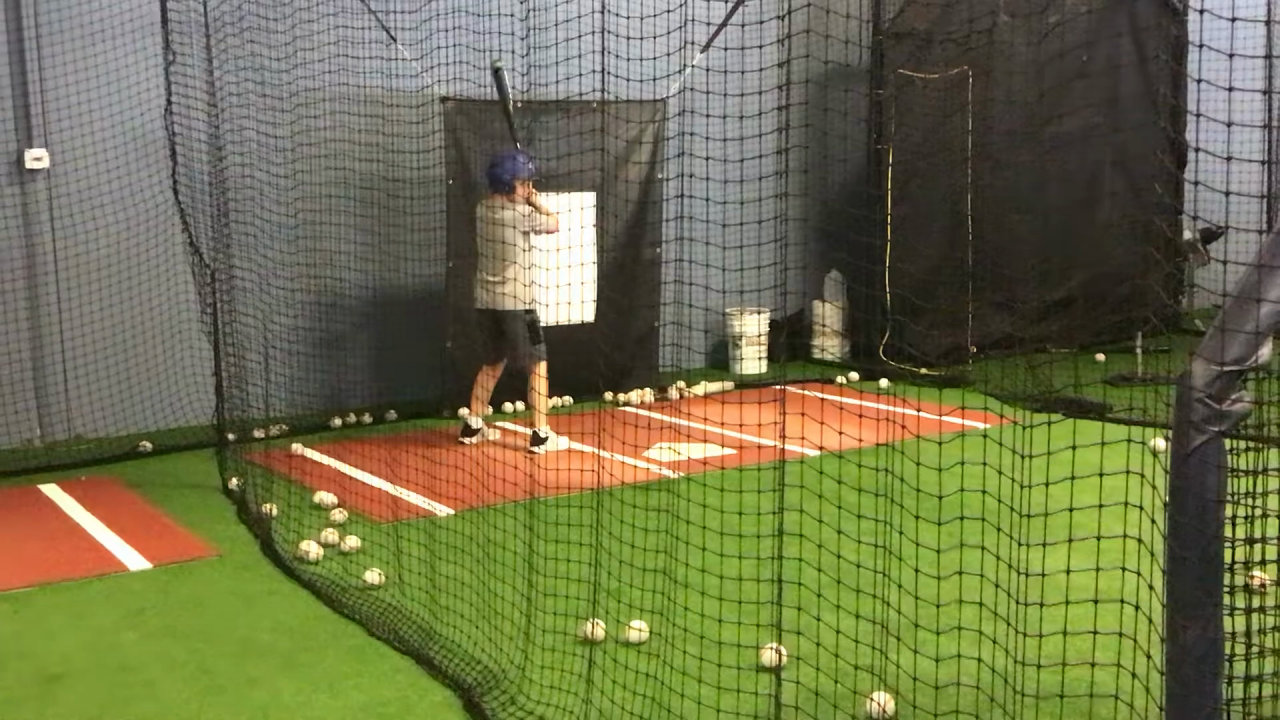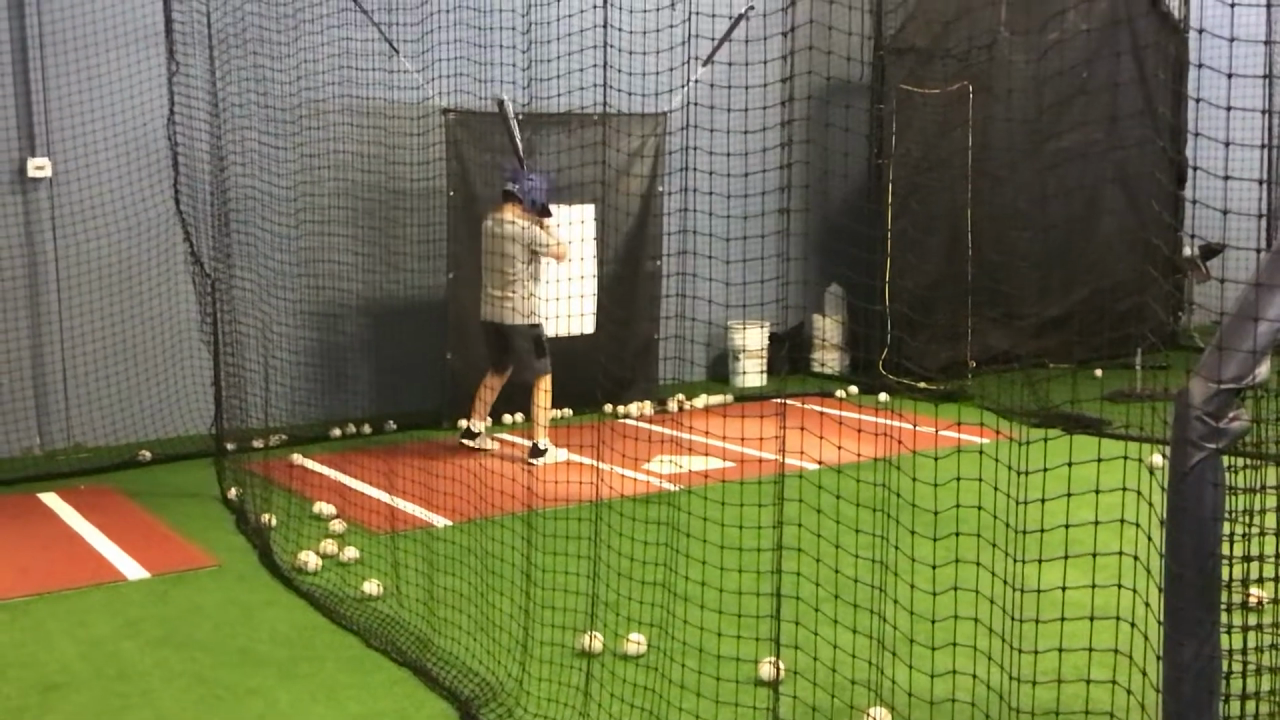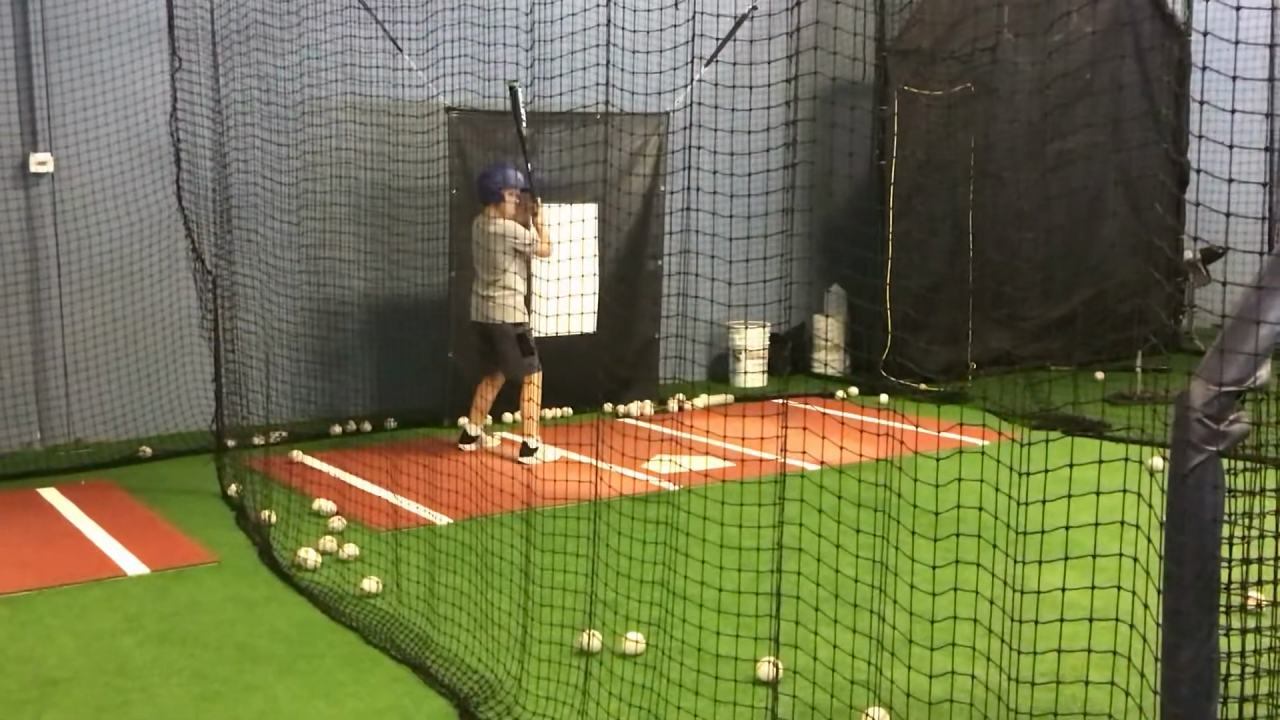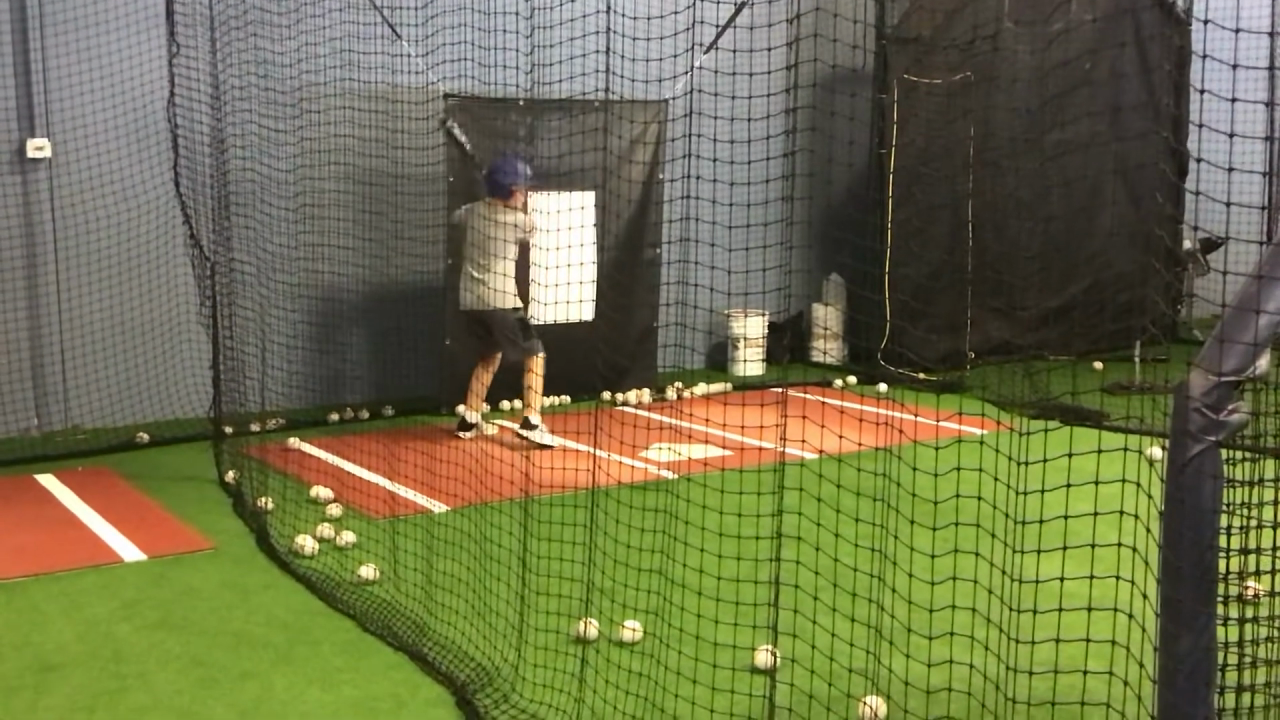
dt=1s
person 1, frame 1
left shoulder: (482, 210)
right shoulder: (520, 214)
right elbow: (554, 224)
left wrist: (526, 199)
right wrist: (534, 201)
left hip: (486, 302)
right hip: (515, 303)
left knee: (493, 362)
right knee: (538, 365)
left ankle: (472, 426)
right ankle: (540, 435)
person 1, frame 2
left shoulder: (489, 223)
right shoulder: (526, 230)
right elbow: (561, 253)
right wrist: (544, 227)
left hip: (490, 313)
right hip: (521, 315)
left knee: (498, 371)
right knee: (542, 377)
left ankle: (473, 429)
right ankle: (540, 447)
person 1, frame 3
left shoulder: (479, 224)
right shoulder: (510, 230)
right elbow: (545, 249)
left wrist: (524, 217)
right wrist: (538, 220)
left hip: (482, 313)
right hip: (508, 315)
left knee: (494, 374)
right knee: (532, 376)
left ankle: (471, 433)
right ankle: (530, 445)
person 1, frame 4
left shoulder: (473, 211)
right shoulder: (519, 219)
left elbow: (457, 217)
right wrist: (515, 207)
left hip: (470, 301)
right hip: (501, 301)
left knee: (490, 357)
right knee: (534, 356)
left ankle: (469, 420)
right ankle: (532, 422)
